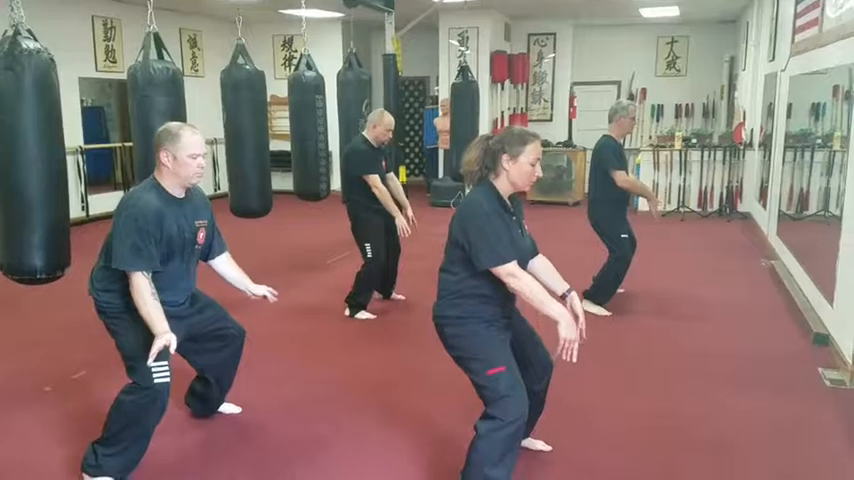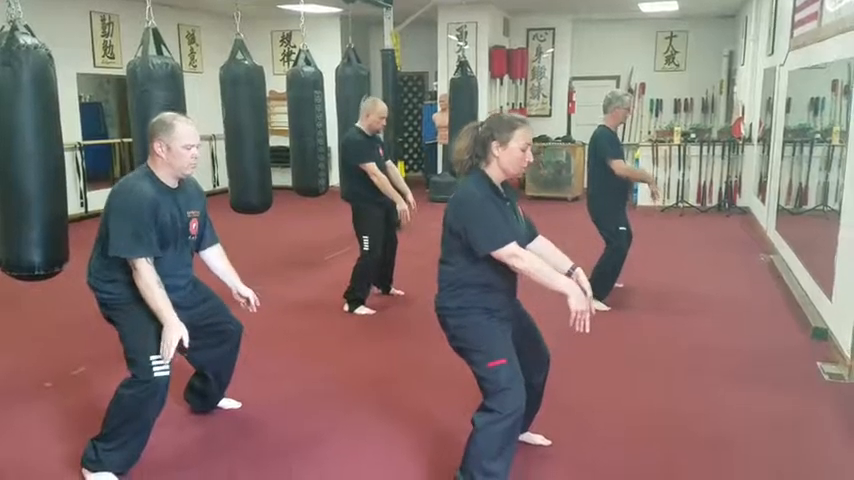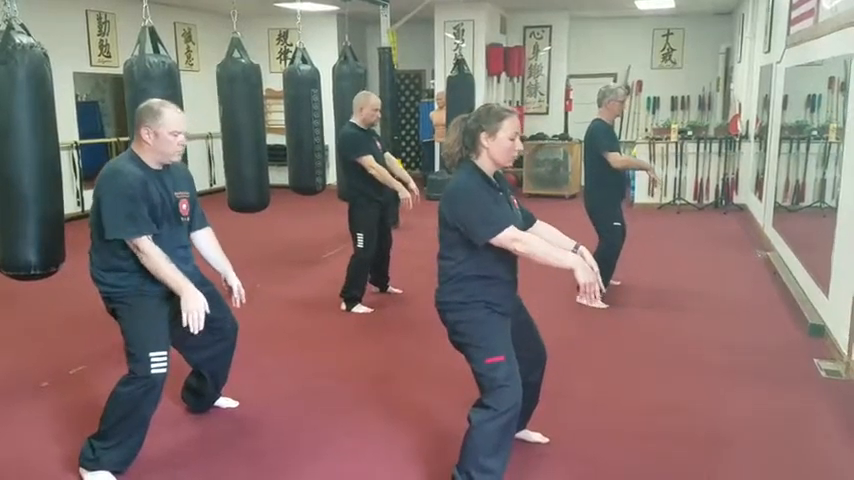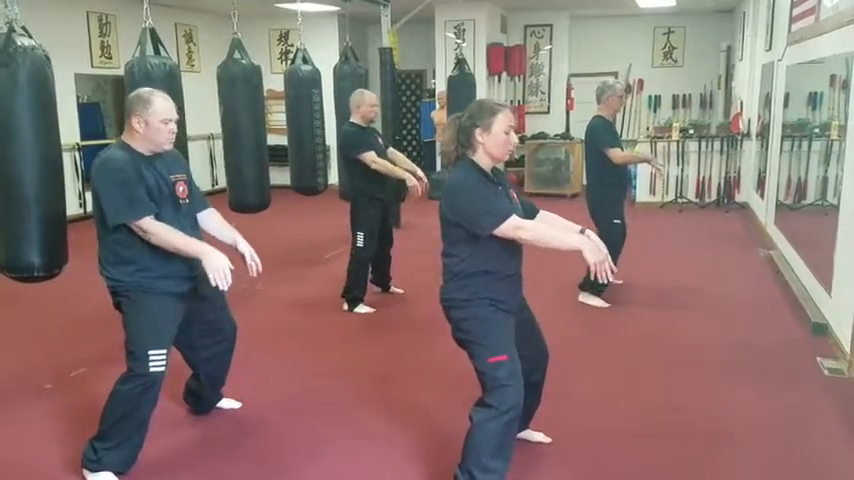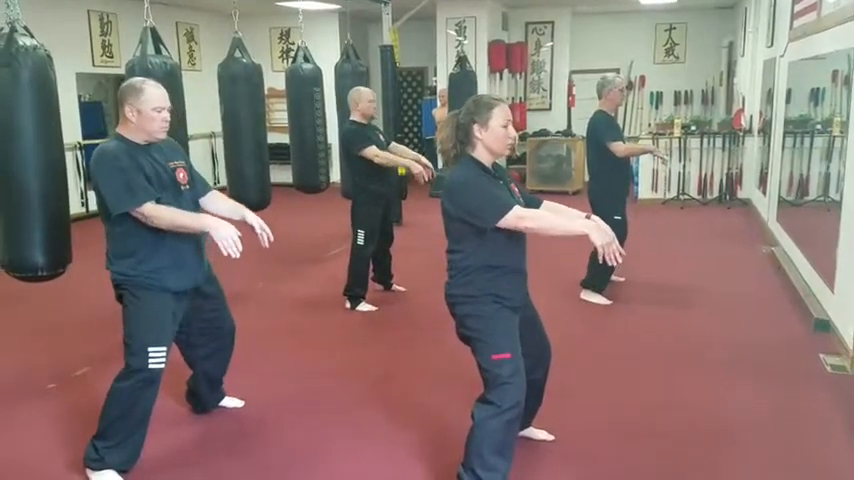
dt=0.3s
person 1, frame 1
left shoulder: (197, 199)
right shoulder: (142, 208)
left elbow: (216, 254)
right elbow: (138, 279)
left wrist: (250, 286)
right wrist: (162, 331)
left hip: (180, 298)
right hip: (128, 304)
left knee: (229, 336)
right knee: (154, 384)
left ankle: (205, 401)
person 1, frame 2
left shoulder: (191, 189)
right shoulder: (134, 195)
left elbow: (209, 246)
right elbow: (141, 267)
left wrist: (237, 285)
right wrist: (170, 321)
left hip: (179, 285)
right hip: (128, 294)
left knee: (227, 330)
right knee: (152, 375)
left ankle: (204, 396)
person 1, frame 3
left shoulder: (179, 172)
right shoulder: (121, 178)
left elbow: (200, 230)
right elbow: (142, 245)
left wrist: (228, 273)
right wrist: (187, 291)
left hip: (181, 275)
right hip: (132, 286)
left knee: (222, 328)
right knee: (150, 371)
left ankle: (202, 396)
person 1, frame 4
left shoulder: (173, 159)
right shoulder: (113, 166)
left elbow: (201, 210)
right elbow: (146, 227)
left wrist: (238, 240)
right wrist: (204, 252)
left hip: (188, 276)
right hip: (144, 285)
left knee: (220, 333)
right knee: (146, 371)
left ankle: (204, 398)
person 1, frame 5
left shoulder: (170, 148)
right shoulder: (111, 158)
left elbow: (204, 195)
right elbow: (149, 212)
left wrist: (244, 213)
right wrist: (210, 225)
left hip: (193, 271)
right hip: (147, 281)
left knee: (218, 332)
right knee: (145, 368)
left ankle: (206, 396)
person 2, frame 1
left shoulder: (510, 203)
right shoulder: (478, 210)
left elbow: (533, 258)
right elbow: (511, 274)
left wrist: (568, 295)
right wrist: (560, 316)
left hip: (499, 310)
right hip: (468, 319)
left knee: (538, 368)
right knee: (509, 405)
left ankle: (517, 435)
person 2, frame 2
left shoulder: (503, 191)
right shoulder: (471, 198)
left elbow: (534, 240)
right elbow: (514, 257)
left wrist: (574, 270)
right wrist: (568, 288)
left hip: (500, 301)
right hip: (471, 310)
left knee: (535, 362)
right knee: (506, 396)
left ankle: (515, 429)
person 2, frame 3
left shoulder: (496, 182)
right shoulder: (464, 190)
left elbow: (532, 225)
right elbow: (515, 241)
left wrist: (578, 248)
right wrist: (573, 263)
left hip: (500, 296)
right hip: (471, 304)
left knee: (532, 359)
right knee: (503, 392)
left ankle: (512, 427)
person 2, frame 4
left shoulder: (495, 178)
right shoulder: (463, 186)
left elbow: (537, 214)
right elbow: (519, 230)
left wrist: (584, 232)
right wrist: (582, 244)
left hip: (505, 294)
right hip: (475, 302)
left knee: (534, 360)
right knee: (503, 390)
left ankle: (515, 426)
person 2, frame 5
left shoulder: (496, 174)
right shoulder: (464, 182)
left elbow: (541, 205)
right elbow: (524, 220)
left wrist: (589, 217)
right wrist: (587, 227)
left hip: (509, 291)
right hip: (480, 299)
left knee: (536, 357)
right knee: (506, 387)
left ankle: (517, 424)
person 3, frame 1
left shoulder: (614, 144)
right shoulder: (606, 146)
left elbow: (626, 177)
right elbow: (622, 181)
left wrist: (647, 194)
right wrist: (650, 196)
left hip: (612, 209)
right hip: (603, 210)
left knee: (629, 246)
right knee: (621, 254)
left ankle: (605, 283)
right ankle: (592, 299)
person 3, frame 2
left shoulder: (609, 134)
right shoulder: (603, 136)
left elbow: (620, 168)
right elbow: (620, 169)
left wrist: (644, 178)
right wrist: (649, 179)
left hip: (611, 200)
right hip: (603, 202)
left knee: (624, 239)
right knee: (617, 246)
left ankle: (604, 279)
right ankle: (592, 295)
person 3, frame 3
left shoulder: (605, 128)
right shoulder: (598, 129)
left elbow: (616, 161)
right elbow: (616, 161)
left wrist: (641, 167)
right wrist: (646, 166)
left hip: (608, 196)
right hip: (600, 197)
left knee: (617, 236)
right knee: (611, 241)
left ankle: (601, 277)
person 3, frame 4
left shoulder: (605, 124)
right shoulder: (598, 125)
left elbow: (616, 157)
right elbow: (617, 157)
left wrist: (640, 163)
right wrist: (648, 158)
left hip: (610, 192)
right hip: (602, 194)
left knee: (616, 236)
right knee: (609, 240)
right ankle: (588, 290)
person 3, frame 5
left shoulder: (607, 119)
right shoulder: (600, 121)
right elbow: (620, 150)
left wrist: (639, 159)
right wrist: (650, 148)
left hip: (613, 188)
right hip: (604, 190)
left knee: (617, 232)
left ankle: (604, 273)
right ankle: (590, 287)
person 4, frame 1
left shoulder: (378, 149)
right shoulder: (359, 150)
left elbow: (392, 179)
right elbow: (376, 186)
left wrist: (407, 207)
right wrist: (397, 215)
left hip: (380, 208)
right hip: (363, 211)
left knee: (393, 249)
right knee: (375, 258)
left ankle: (385, 290)
right ankle: (355, 305)
person 4, frame 2
left shoulder: (374, 138)
right shoulder: (354, 140)
left elbow: (389, 167)
right elbow: (374, 175)
left wrist: (407, 193)
right wrist: (398, 200)
left hip: (381, 201)
right hip: (365, 204)
left knee: (389, 244)
right knee: (371, 252)
left ankle: (383, 285)
right ankle: (353, 301)
person 4, frame 3
left shoulder: (370, 133)
right shoulder: (350, 136)
left elbow: (388, 159)
right elbow: (372, 167)
left wrist: (409, 181)
right wrist: (400, 189)
left hip: (380, 199)
right hip: (362, 202)
left knee: (384, 243)
right knee: (364, 249)
left ankle: (380, 283)
right ankle: (350, 300)
person 4, frame 4
left shoulder: (371, 131)
right shoulder: (350, 134)
left elbow: (392, 153)
right elbow: (374, 162)
left wrist: (415, 169)
right wrist: (406, 177)
left hip: (382, 198)
right hip: (365, 201)
left knee: (384, 243)
right knee: (363, 248)
left ankle: (382, 283)
right ankle: (352, 300)
person 4, frame 5
left shoulder: (372, 129)
right shoulder: (351, 132)
left elbow: (394, 147)
right elbow: (377, 156)
left wrist: (419, 158)
right wrist: (410, 164)
left hip: (382, 195)
right hip: (366, 198)
left knee: (384, 241)
right knee: (364, 246)
left ankle: (384, 280)
right ankle: (354, 298)
